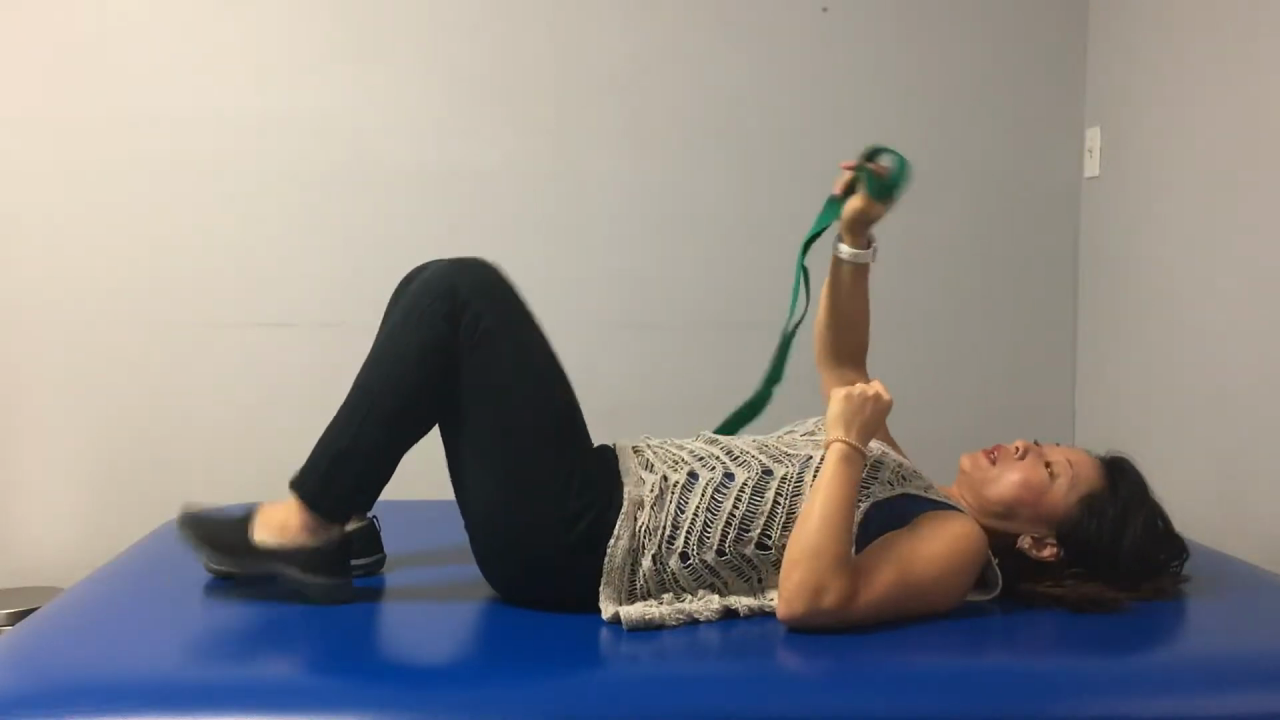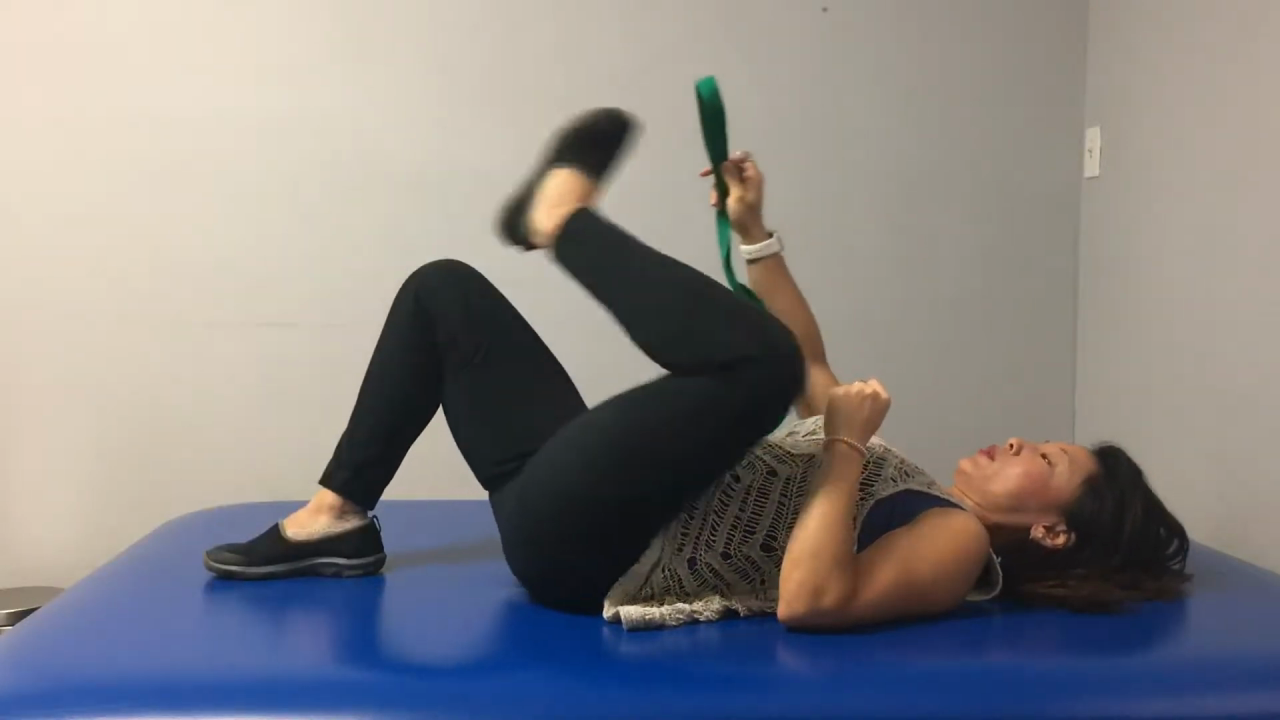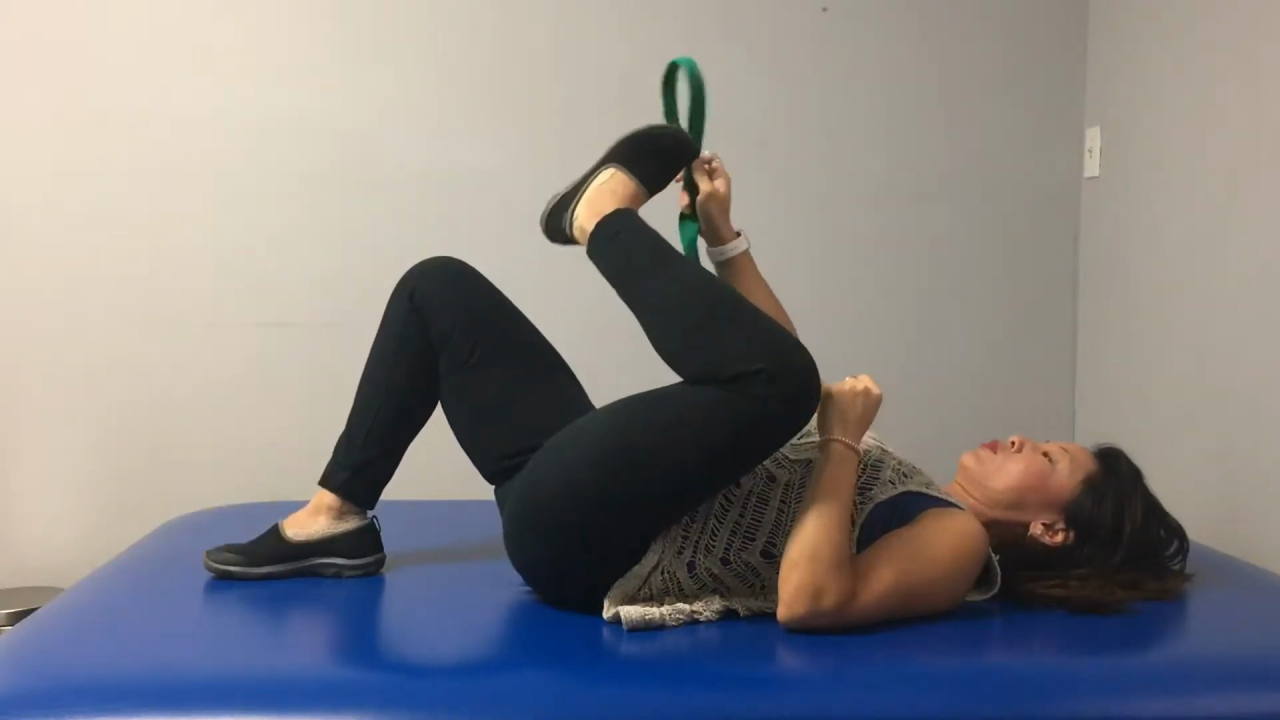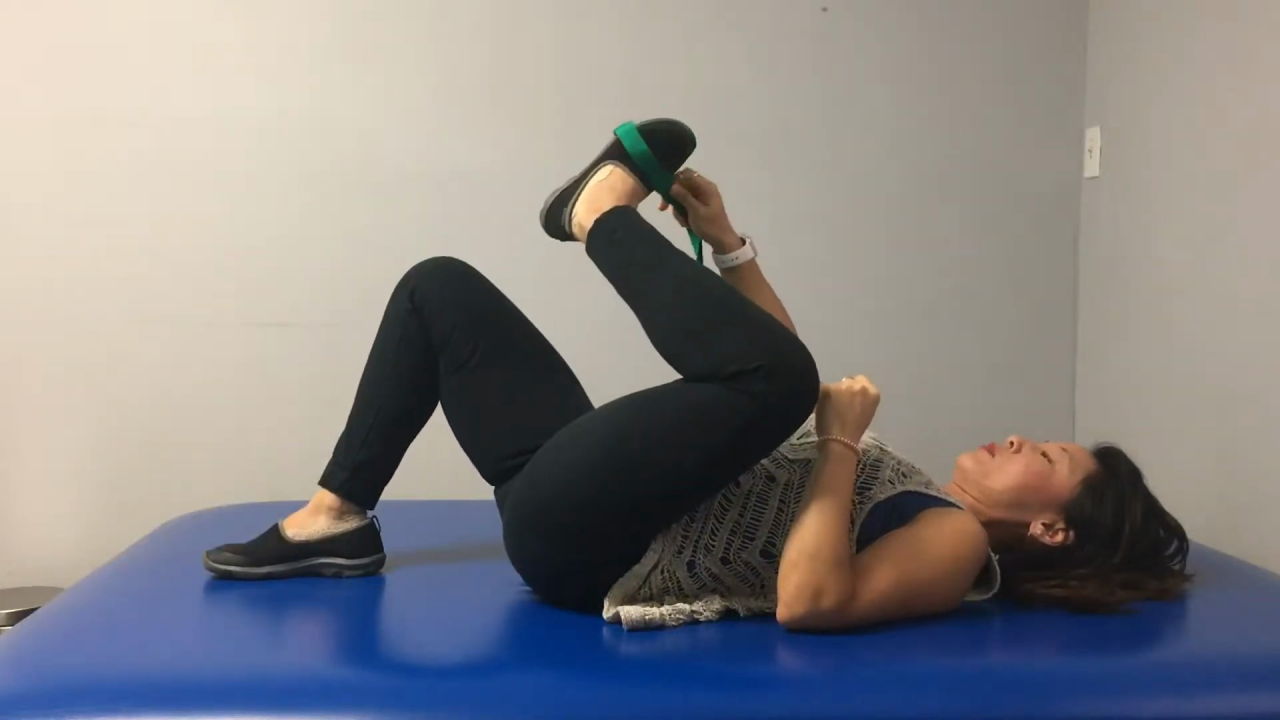
dt=0.5s
person 1, frame 1
left shoulder: (955, 549)
right shoulder: (906, 486)
left elbow: (808, 599)
right elbow: (842, 363)
left wrist: (846, 445)
right wrist: (855, 238)
left hip: (570, 546)
right hip: (595, 499)
left knee: (465, 291)
right knee: (439, 286)
left ankle: (305, 521)
right ankle: (334, 522)
person 1, frame 2
left shoulder: (955, 544)
right shoulder: (908, 487)
left elbow: (807, 601)
right elbow: (810, 366)
left wrist: (847, 446)
right wrist: (753, 231)
left hip: (579, 550)
right hip: (563, 508)
left knee: (755, 362)
right knee: (442, 289)
left ankle: (564, 220)
right ankle: (337, 518)
person 1, frame 3
left shoulder: (959, 545)
right shoulder: (915, 493)
left elbow: (808, 602)
right elbow: (793, 383)
left wrist: (839, 441)
right wrist: (723, 237)
left hip: (578, 542)
right hip: (570, 496)
left knee: (777, 379)
right knee: (439, 288)
left ankle: (602, 221)
right ankle: (338, 518)
person 1, frame 4
left shoulder: (955, 542)
right shoulder: (915, 493)
left elbow: (806, 602)
right elbow: (798, 385)
left wrist: (840, 440)
right wrist: (726, 244)
left hip: (577, 543)
right hip: (566, 496)
left knee: (776, 376)
right knee: (440, 287)
left ankle: (602, 215)
right ankle: (337, 517)
